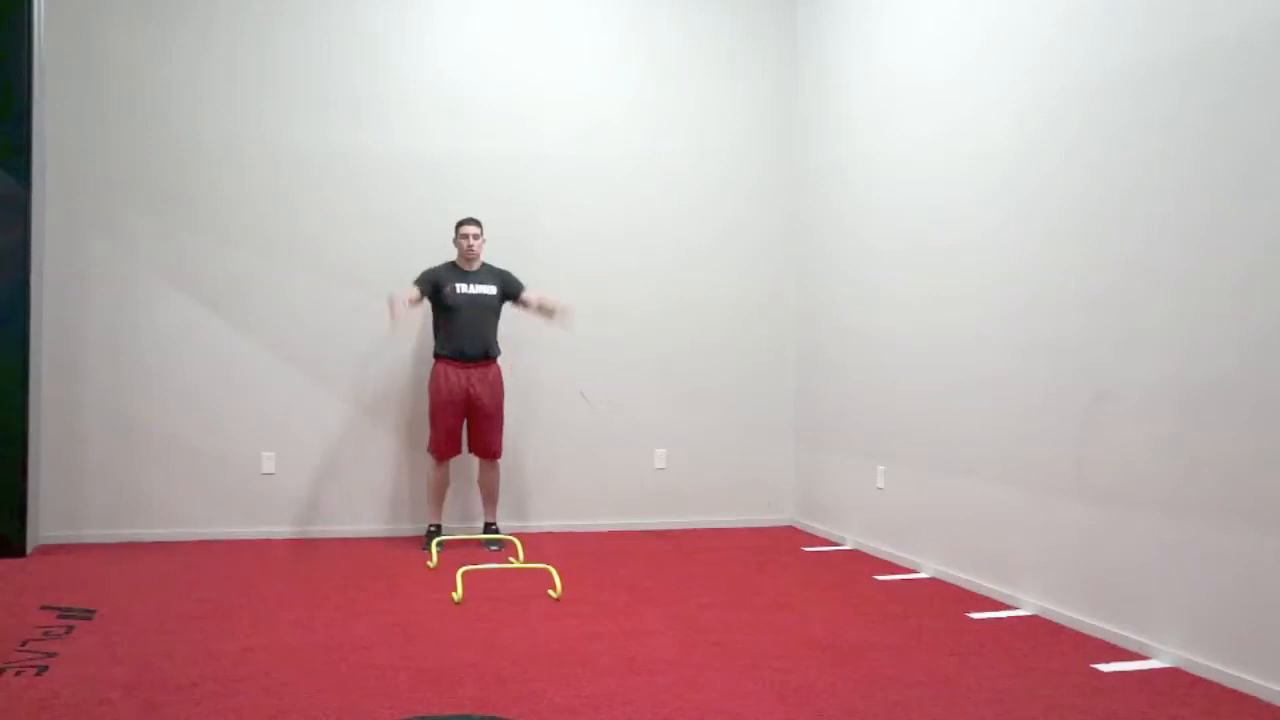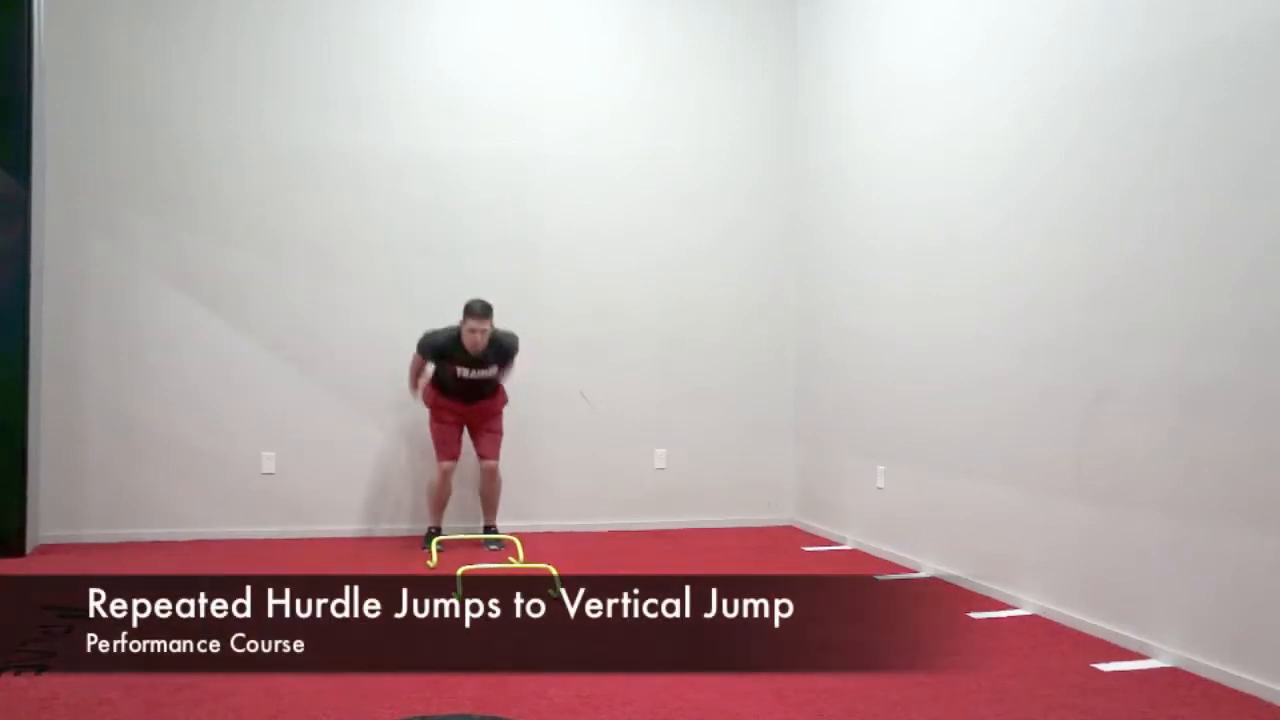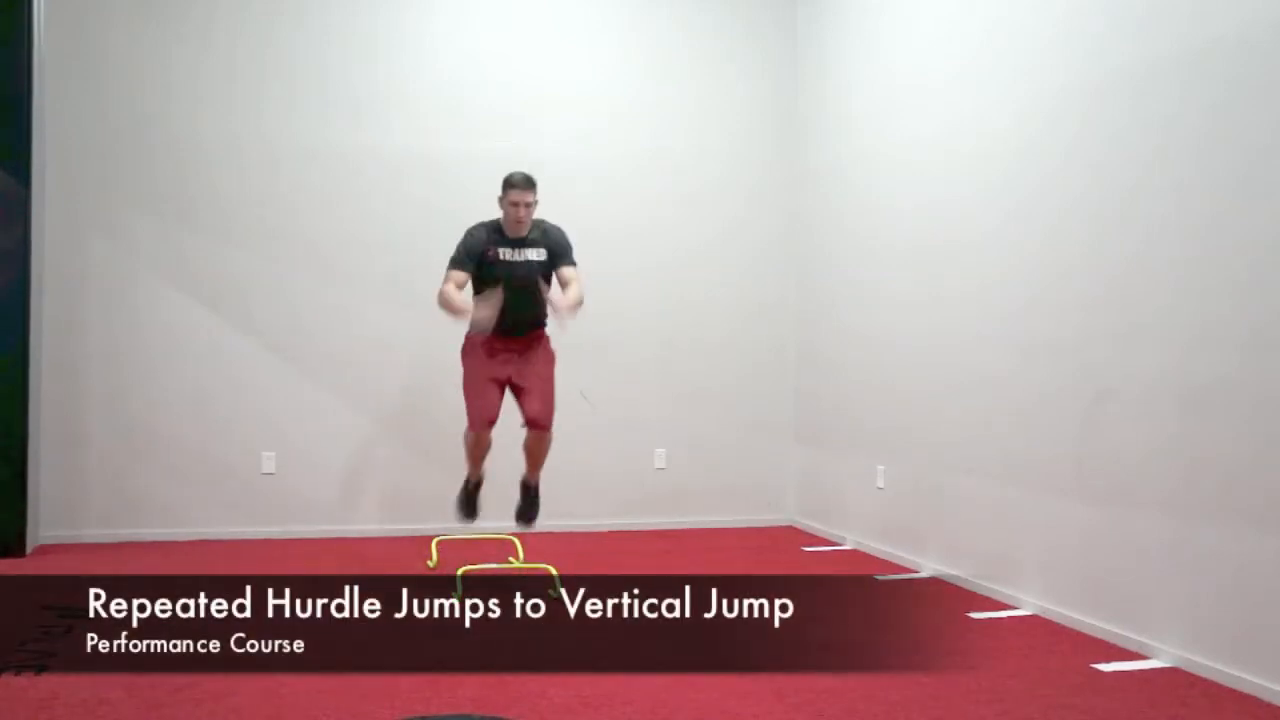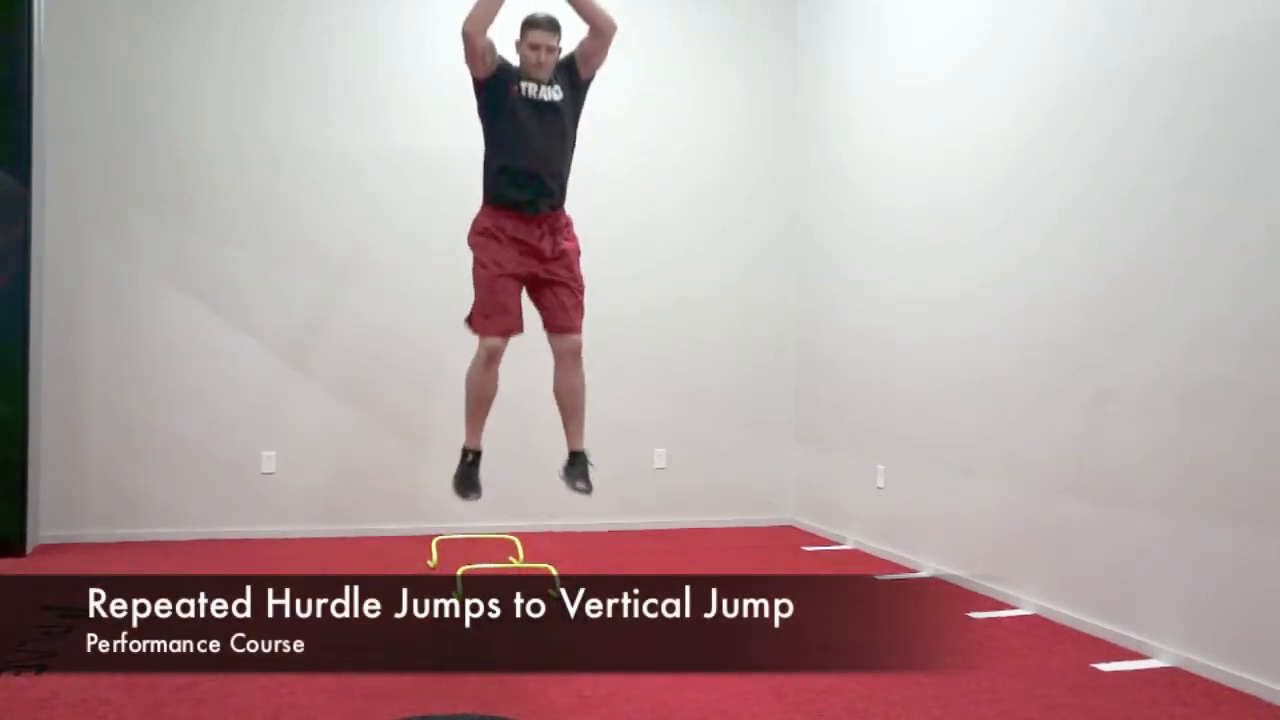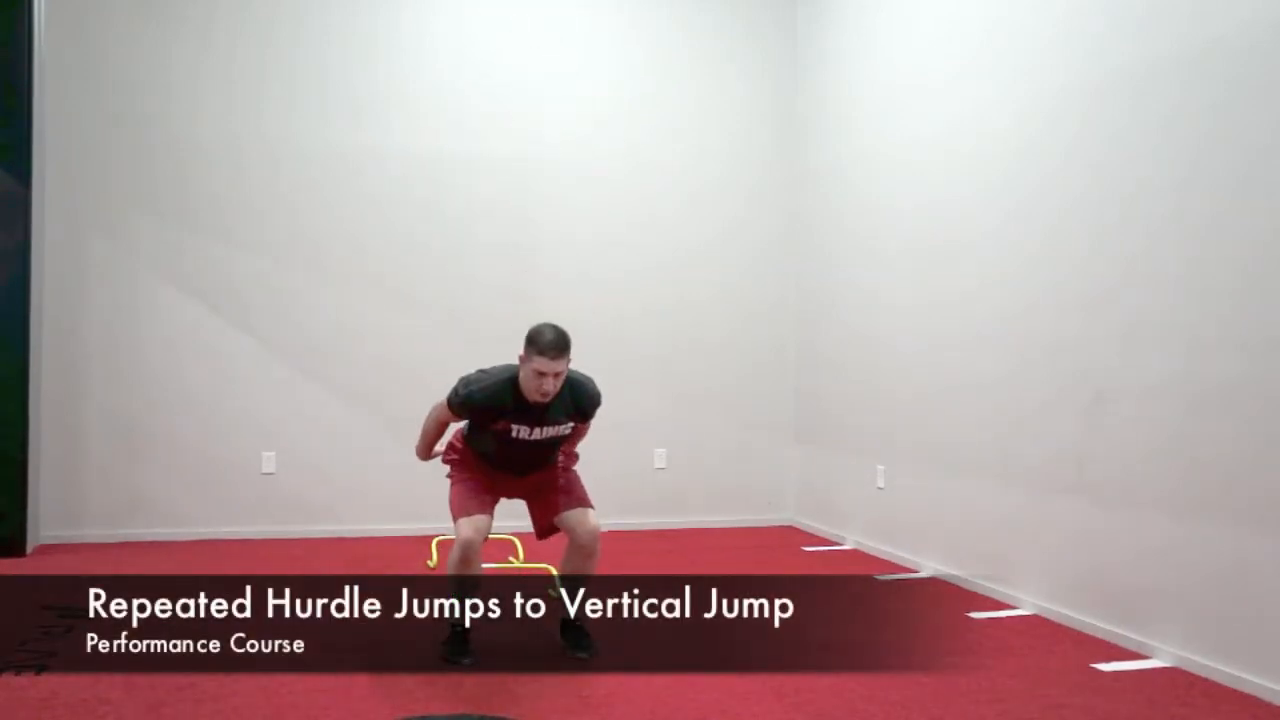
dt=1s
person 1, frame 1
left shoulder: (499, 278)
right shoulder: (438, 276)
left elbow: (530, 299)
right elbow: (410, 294)
left wrist: (549, 307)
right wrist: (399, 301)
left hip: (487, 375)
right hip: (447, 374)
left knee: (490, 455)
right knee: (442, 455)
left ankle: (490, 524)
right ankle: (434, 526)
person 1, frame 2
left shoulder: (505, 342)
right shoulder: (438, 340)
right elbow: (418, 360)
left wrist: (498, 378)
right wrist: (417, 386)
left hip: (486, 404)
right hip: (445, 403)
left knee: (490, 466)
right knee: (445, 466)
left ankle: (490, 528)
right ankle: (434, 528)
person 1, frame 3
left shoulder: (553, 237)
right shoulder: (478, 238)
left elbow: (576, 290)
right elbow: (447, 293)
left wrist: (562, 301)
right wrist: (473, 312)
left hip: (534, 346)
right hip: (485, 348)
left knee: (540, 425)
right knee: (480, 427)
left ankle: (531, 482)
right ankle: (473, 479)
person 1, frame 4
left shoulder: (570, 79)
right shoulder: (498, 78)
left hip: (553, 232)
right hip: (500, 231)
left knee: (570, 349)
right knee: (490, 349)
left ankle: (576, 456)
right ankle: (470, 455)
person 1, frame 5
left shoulder: (584, 393)
right shoulder: (484, 390)
right elbow: (440, 414)
left wrist: (566, 452)
right wrist: (424, 451)
left hip: (545, 466)
right hip: (479, 463)
left knee: (588, 532)
right knee: (469, 538)
left ankle: (571, 621)
right ankle: (459, 627)
